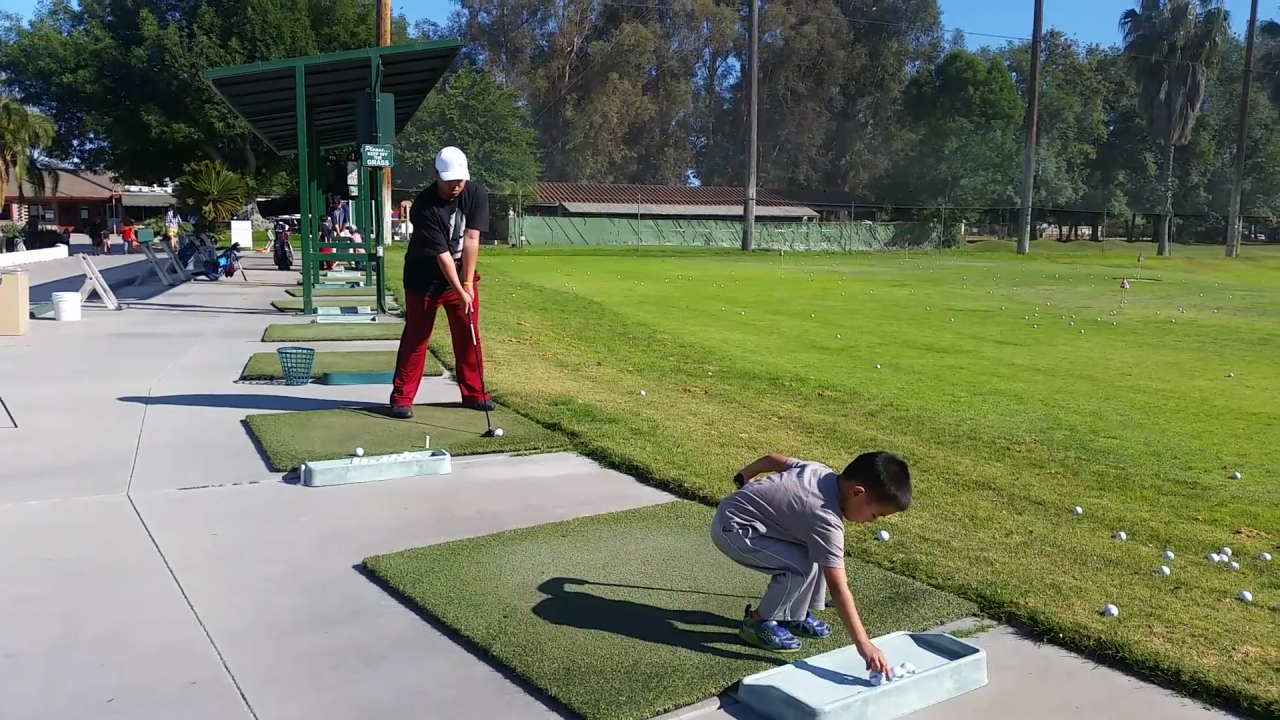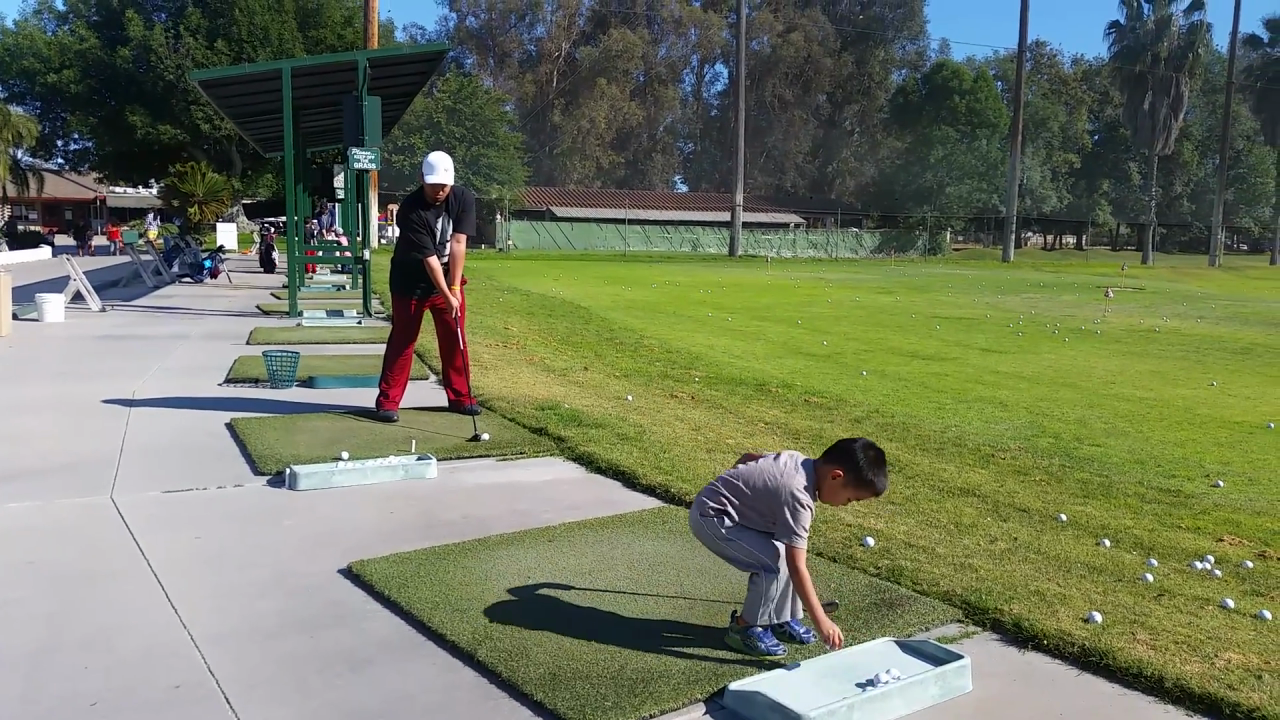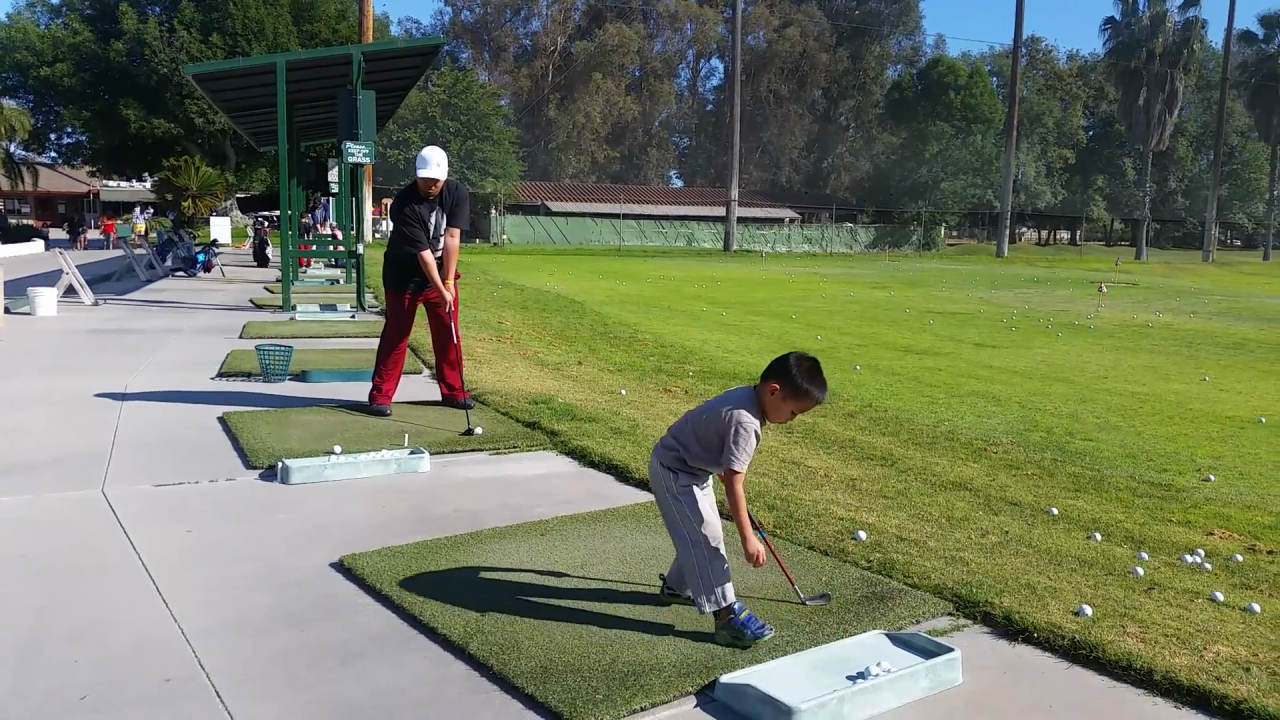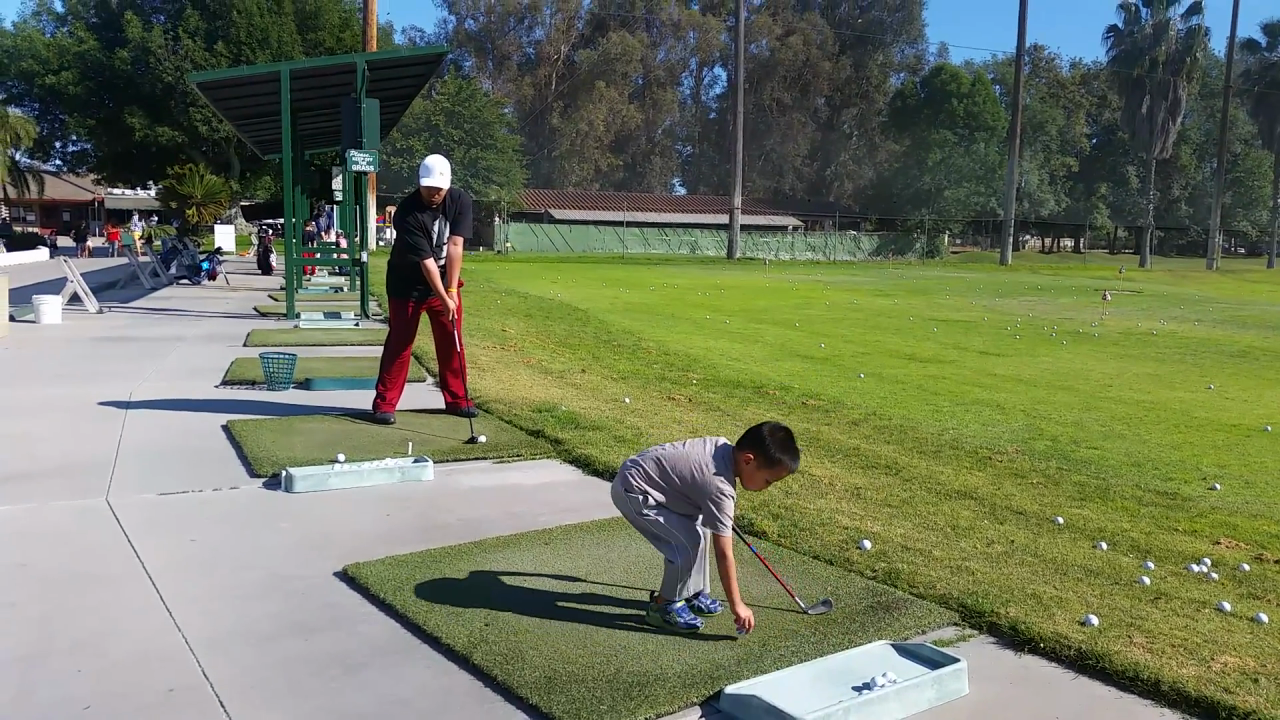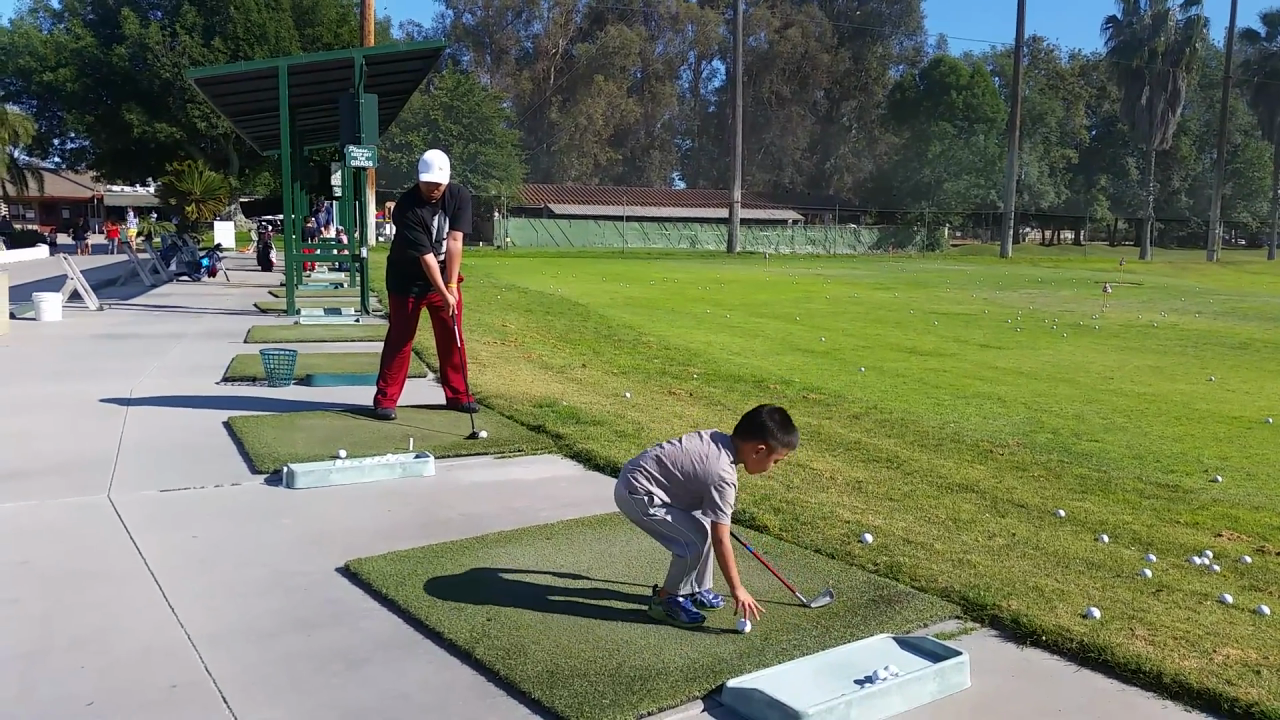
dt=0.4s
person 1, frame 1
left shoulder: (477, 194)
right shoulder: (423, 206)
left elbow: (471, 240)
right elbow: (441, 254)
left wrist: (468, 284)
right wrist: (459, 291)
left hip: (463, 275)
right hip: (424, 279)
left knee: (468, 334)
right knee: (416, 337)
left ankle: (473, 392)
right ankle: (401, 397)
person 1, frame 2
left shoulder: (464, 198)
right shoulder: (410, 210)
left elbow: (458, 244)
right elbow: (428, 257)
left wrist: (455, 288)
right wrist: (446, 296)
left hip: (449, 279)
right hip: (411, 282)
left knee: (455, 338)
right knee: (402, 340)
left ankle: (460, 396)
right ankle: (388, 400)
person 1, frame 3
left shoulder: (458, 193)
right shoulder: (404, 204)
left elbow: (452, 238)
right elbow: (422, 252)
left wrist: (449, 282)
right wrist: (440, 290)
left hip: (442, 273)
right hip: (404, 277)
left knee: (448, 332)
right knee: (396, 334)
left ankle: (453, 390)
right ankle: (380, 394)
person 1, frame 4
left shoulder: (461, 201)
right shoulder: (407, 213)
left elbow: (455, 246)
right elbow: (425, 260)
left wrist: (452, 290)
right wrist: (443, 298)
left hip: (446, 282)
right hip: (407, 285)
left knee: (451, 341)
right knee: (399, 343)
left ankle: (456, 398)
right ankle: (385, 403)
person 1, frame 5
left shoulder: (460, 196)
right shoulder: (406, 208)
left elbow: (454, 241)
right elbow: (425, 255)
left wrist: (452, 285)
right wrist: (443, 293)
left hip: (445, 276)
right hip: (407, 280)
left knee: (452, 336)
right knee: (400, 338)
left ankle: (457, 394)
right ankle: (385, 399)
person 2, frame 1
left shoulder: (823, 472)
right shoulder: (827, 520)
left elbow: (773, 460)
right elbow: (838, 588)
left wrist: (743, 477)
right wrist: (863, 644)
left hip: (737, 509)
right hip: (733, 529)
left knee: (816, 554)
right knee: (803, 568)
left ankle: (796, 613)
right ankle: (759, 622)
person 2, frame 2
left shoulder: (799, 460)
right shoulder: (799, 498)
left elbow: (750, 457)
right elbow: (798, 567)
right wrist: (821, 620)
left hip: (731, 507)
right hip: (711, 516)
left knee: (787, 551)
right knee: (774, 565)
left ankle: (781, 619)
right ankle: (746, 627)
person 2, frame 3
left shoulder: (746, 395)
right shoulder: (746, 423)
right elbow: (734, 485)
right wrist: (748, 539)
left hip: (692, 465)
right hip: (674, 471)
left knee: (699, 533)
right knee: (705, 537)
left ankle: (677, 586)
right ankle: (727, 615)
person 2, frame 4
left shoulder: (723, 446)
right shoulder: (720, 488)
right elbow: (723, 553)
right wrist: (736, 604)
left hip: (642, 476)
right hip: (633, 491)
left knee: (697, 531)
right knee: (686, 544)
left ankle: (692, 592)
right ankle: (665, 605)
person 2, frame 5
left shoulder: (718, 438)
right shoulder: (723, 477)
right elbow: (721, 540)
right wrist: (737, 589)
left hip: (645, 477)
right hip: (636, 492)
left knee: (704, 527)
right knee: (695, 540)
left ankle: (695, 589)
right ankle: (667, 599)
